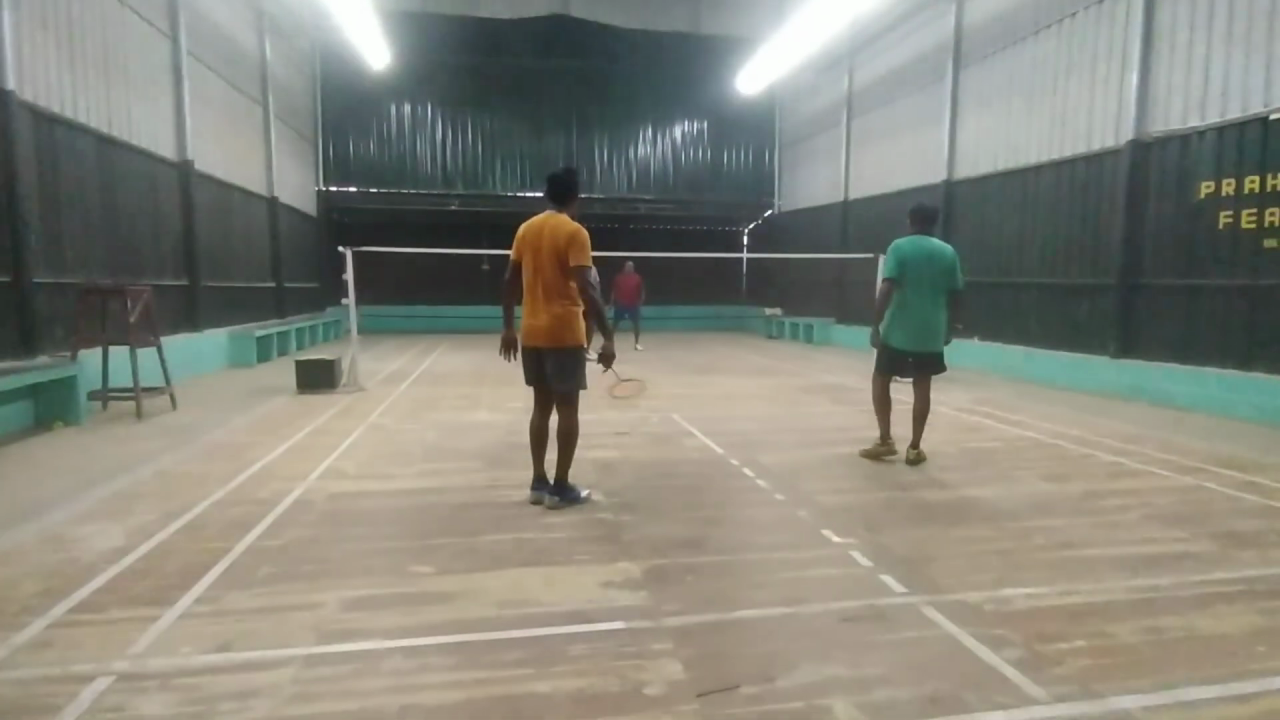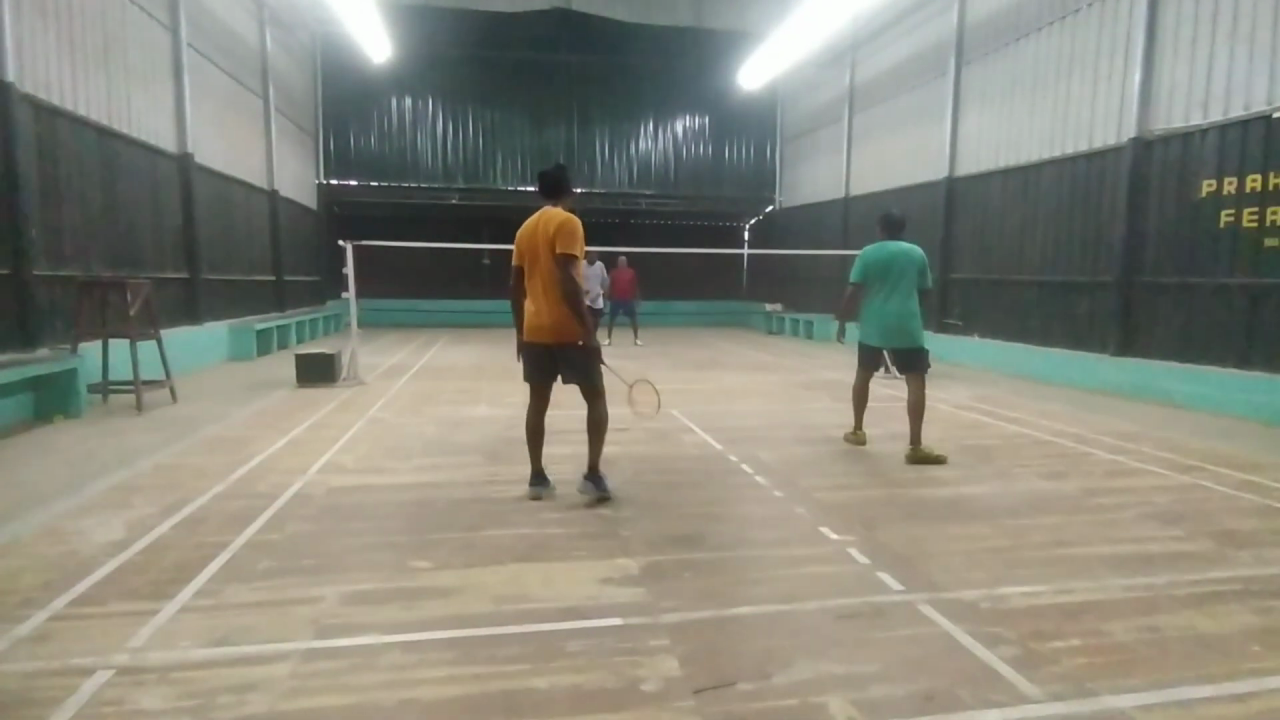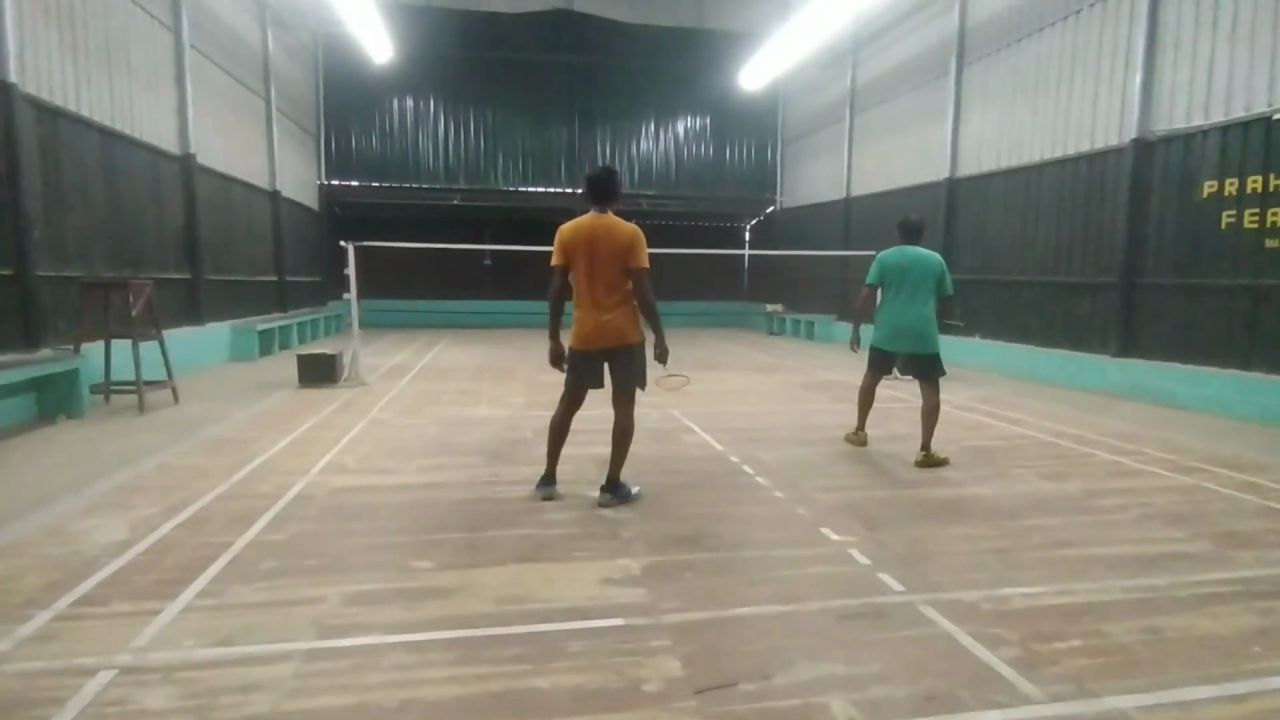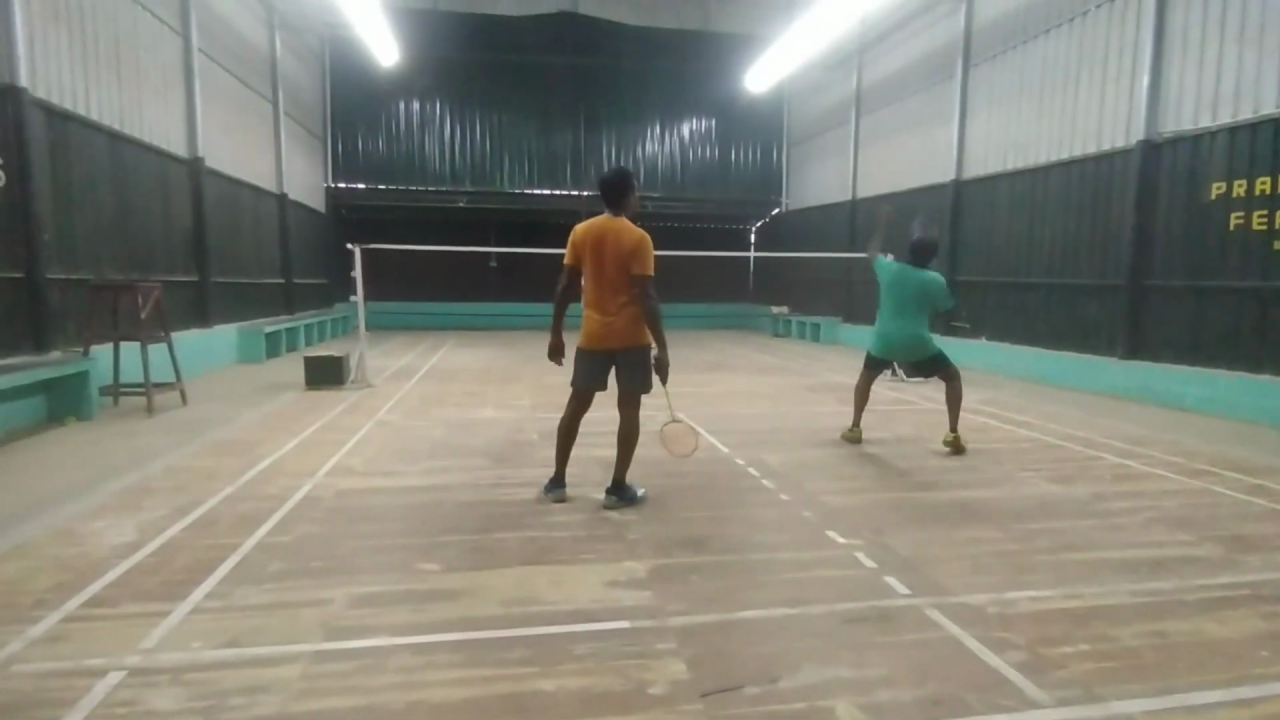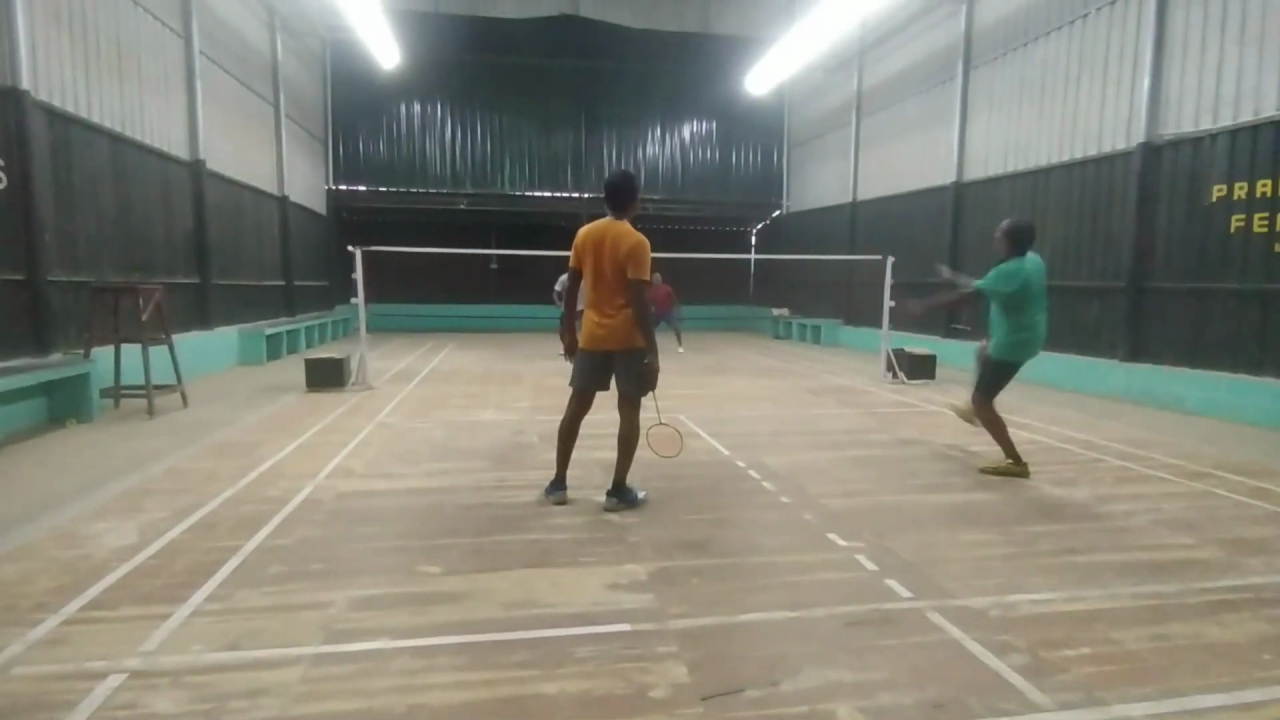
dt=0.7s
person 1, frame 1
left shoulder: (526, 229)
right shoulder: (574, 232)
left elbow: (510, 282)
right elbow: (586, 289)
left wrist: (508, 328)
right wrist: (607, 338)
left hip: (531, 333)
right hip: (565, 334)
left knee: (542, 407)
right knee: (567, 407)
left ankle: (539, 483)
right ankle: (560, 487)
person 1, frame 2
left shoulder: (526, 228)
right shoulder: (568, 222)
left elbow: (517, 286)
right elbow: (568, 280)
left wrist: (522, 331)
right wrist: (588, 330)
left hip: (535, 330)
right hip: (569, 329)
left knee: (538, 403)
right knee: (596, 399)
left ankle: (538, 478)
right ankle: (592, 476)
person 1, frame 3
left shoulder: (567, 232)
right shoulder: (630, 233)
left elbow: (558, 289)
right elbow: (643, 292)
left wrist: (554, 338)
right wrist: (659, 337)
left hip: (584, 335)
right hip: (625, 335)
left knee: (568, 404)
right knee: (623, 408)
left ankle: (548, 478)
right ankle: (612, 485)
person 1, frame 4
left shoulder: (580, 232)
right shoulder: (638, 239)
left elbow: (564, 288)
right elbow: (645, 298)
left wrist: (556, 334)
right wrist: (661, 347)
left hip: (592, 336)
right hip: (631, 337)
left knee: (576, 406)
right knee: (629, 410)
left ankle: (557, 481)
right ankle: (618, 488)
person 1, frame 5
left shoulder: (584, 235)
right shoulder: (636, 242)
left elbow: (571, 289)
right elbow: (638, 302)
left wrist: (568, 331)
right wrist: (652, 352)
left hip: (591, 337)
right hip: (628, 339)
left knee: (576, 408)
right knee: (629, 412)
left ankle: (558, 484)
right ankle: (618, 491)
person 2, frame 1
left shoulder: (899, 247)
right shoulder: (948, 252)
left elbow: (886, 290)
right elbow: (955, 297)
left wrist: (875, 326)
right wrist: (949, 329)
left hip: (898, 331)
right hip: (932, 334)
left knee: (881, 381)
right knee: (922, 388)
left ankle: (885, 440)
right ankle: (914, 448)
person 2, frame 2
left shoulder: (867, 254)
right shoulder: (917, 254)
left elbow: (852, 293)
right elbow: (923, 293)
left wrist: (841, 322)
left hip: (872, 328)
right hip: (907, 328)
left knee: (863, 376)
right knee: (916, 384)
left ankle: (858, 431)
right ankle: (915, 446)
person 2, frame 3
left shoulder: (884, 258)
right shoulder: (936, 260)
left elbow: (867, 296)
right elbow: (946, 303)
left wrist: (856, 329)
left hip: (887, 332)
right hip: (923, 335)
left knee: (871, 379)
right knee: (930, 390)
left ankle: (859, 432)
right ankle: (925, 451)
person 2, frame 4
left shoulder: (890, 269)
right shoulder: (937, 281)
left elbow: (873, 251)
right elbow: (944, 309)
left wrist: (882, 224)
left hip: (884, 342)
right hip: (918, 345)
left knee: (866, 377)
right knee: (953, 378)
left ankle: (854, 429)
right ankle: (953, 436)
person 2, frame 5
left shoulder: (1008, 271)
right shoulder: (1033, 260)
left elbow: (969, 294)
left wrist: (926, 304)
left hip: (1010, 344)
right hip: (1029, 338)
left knee: (982, 402)
right knee: (985, 351)
left ankle: (1016, 462)
right ankle: (975, 411)
